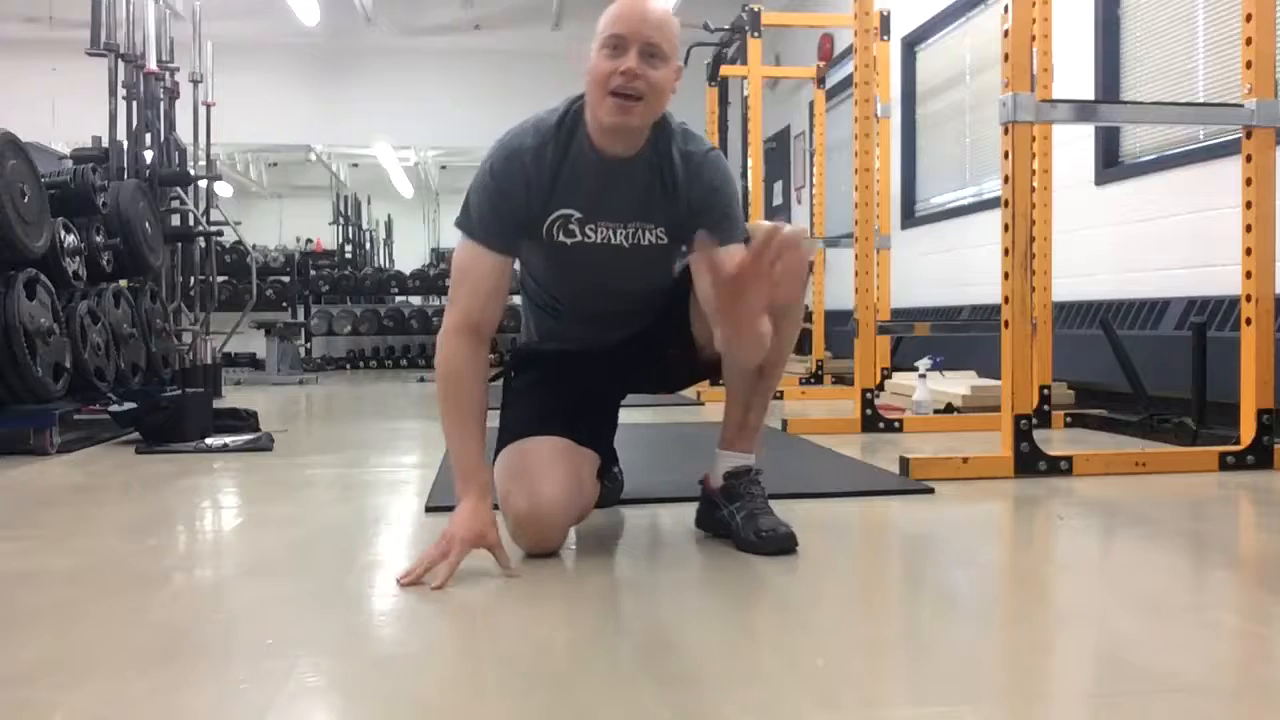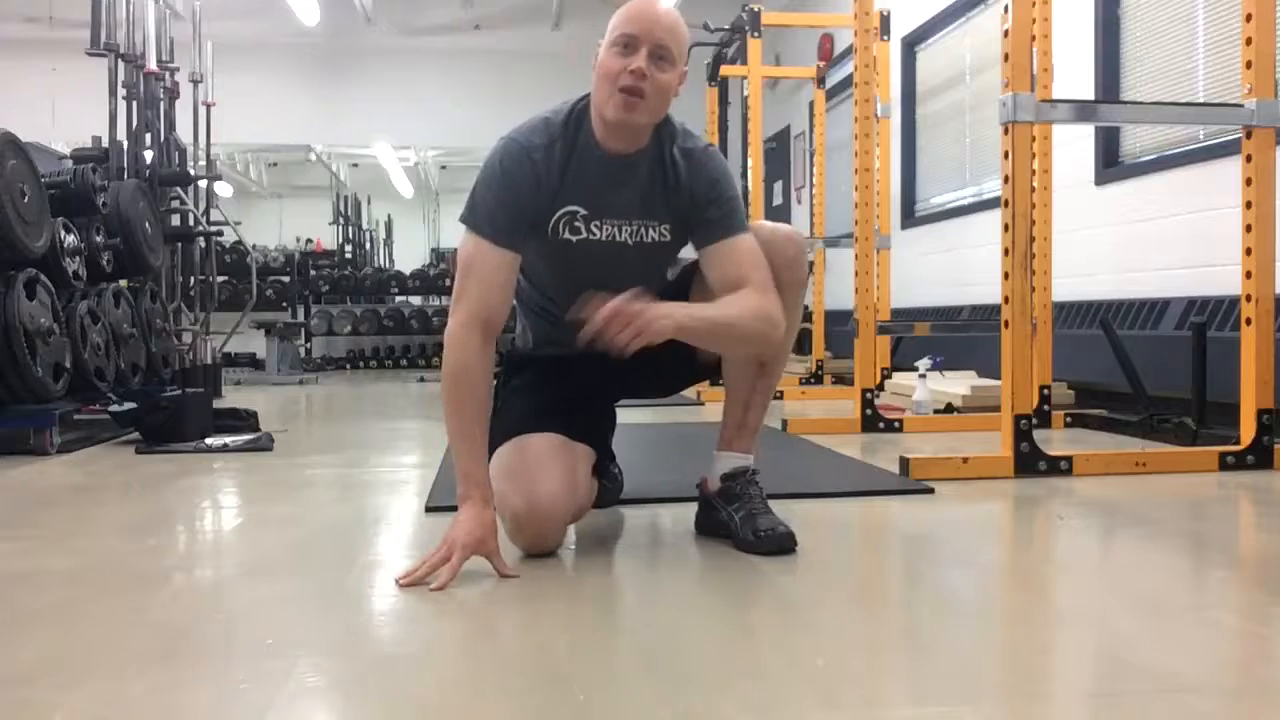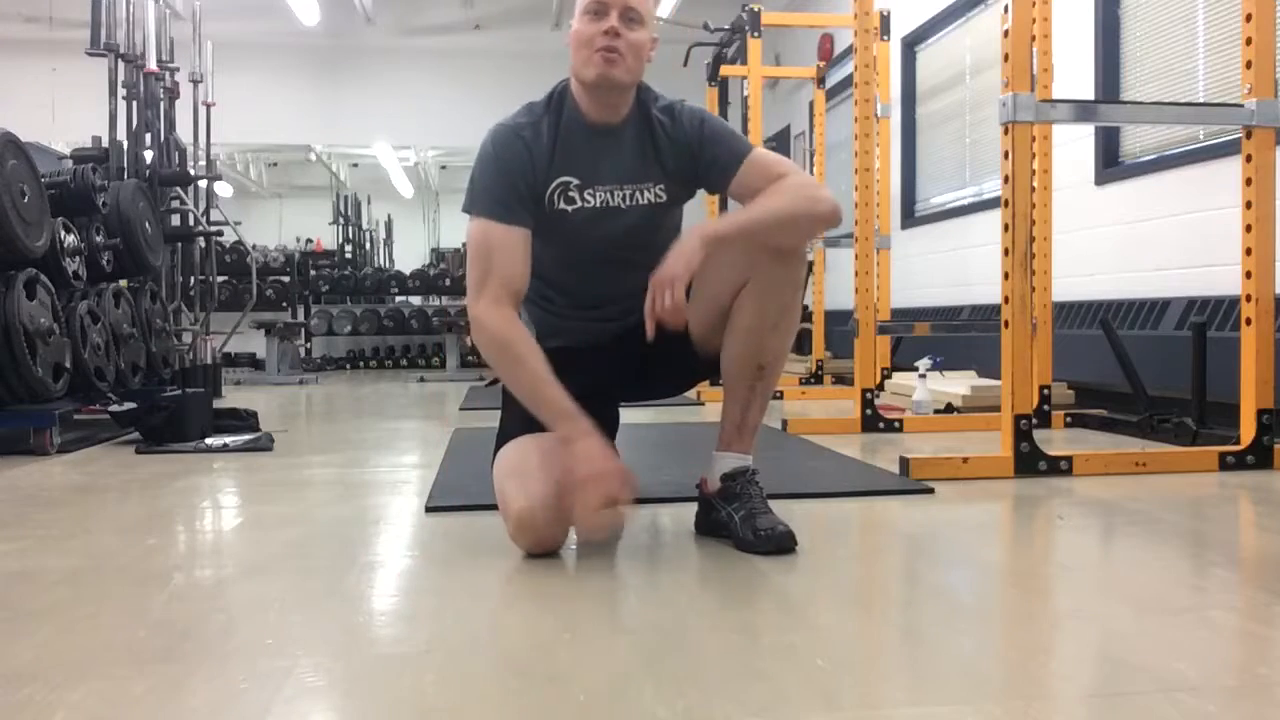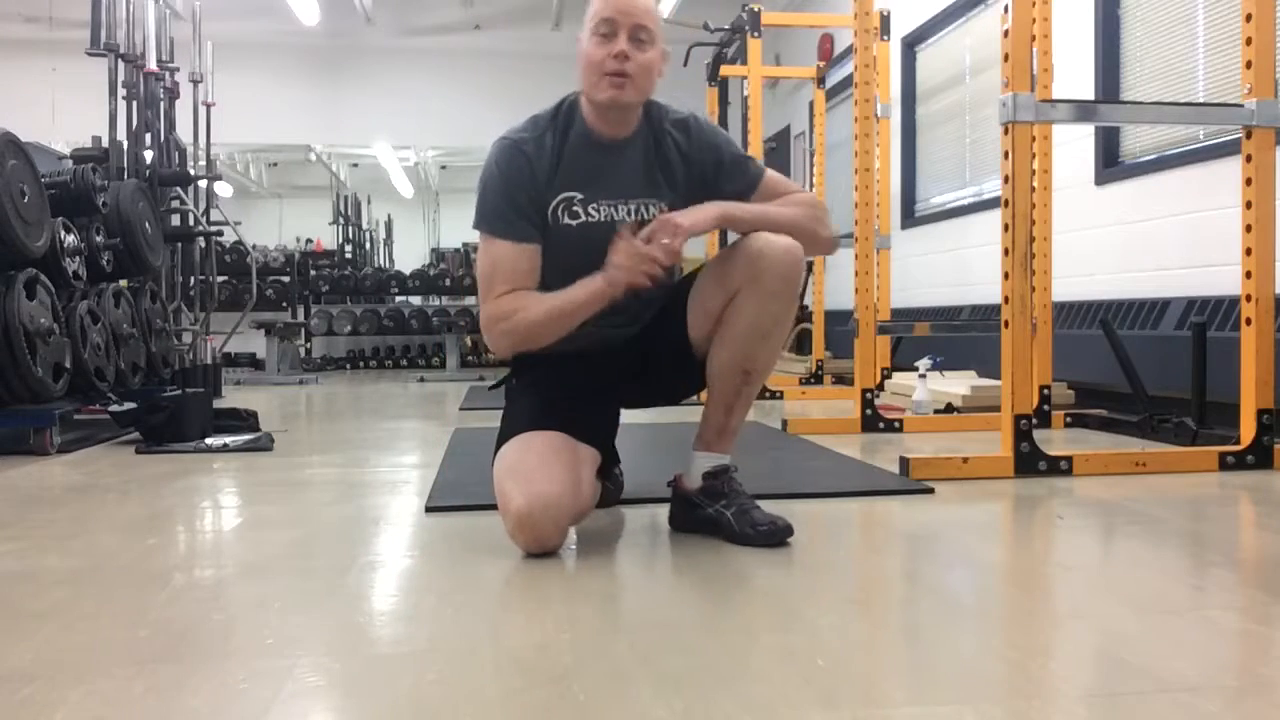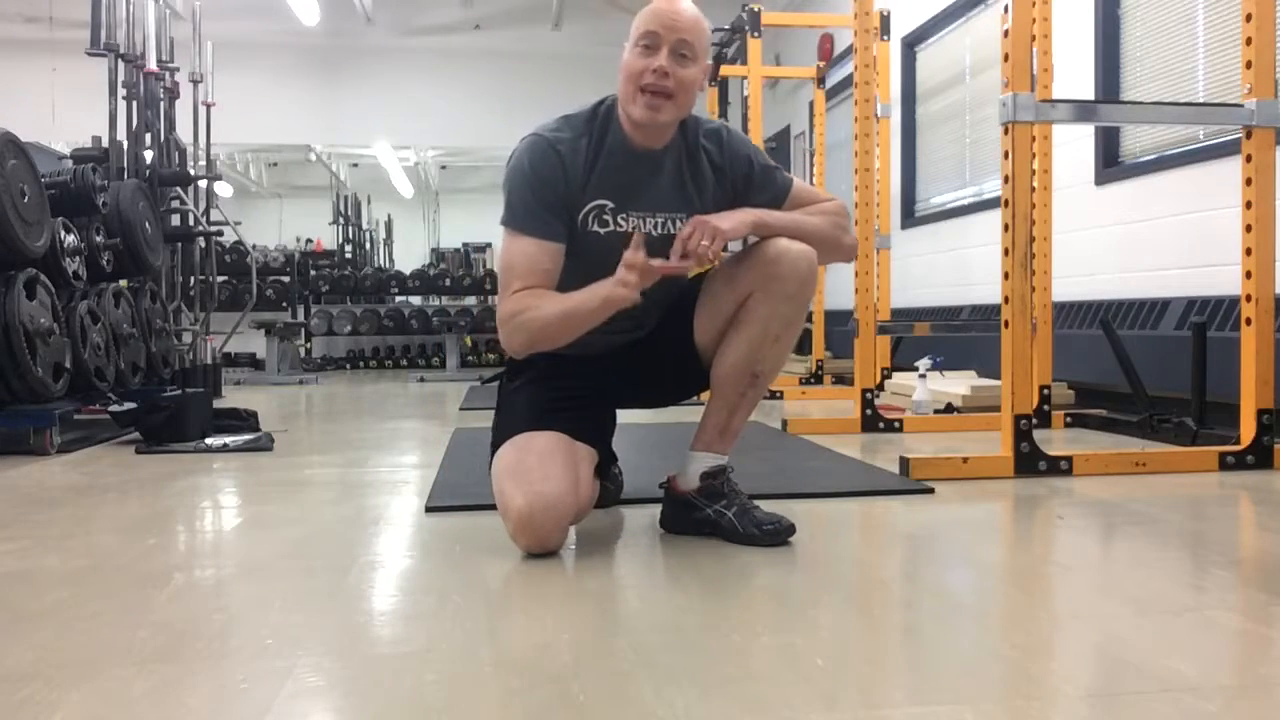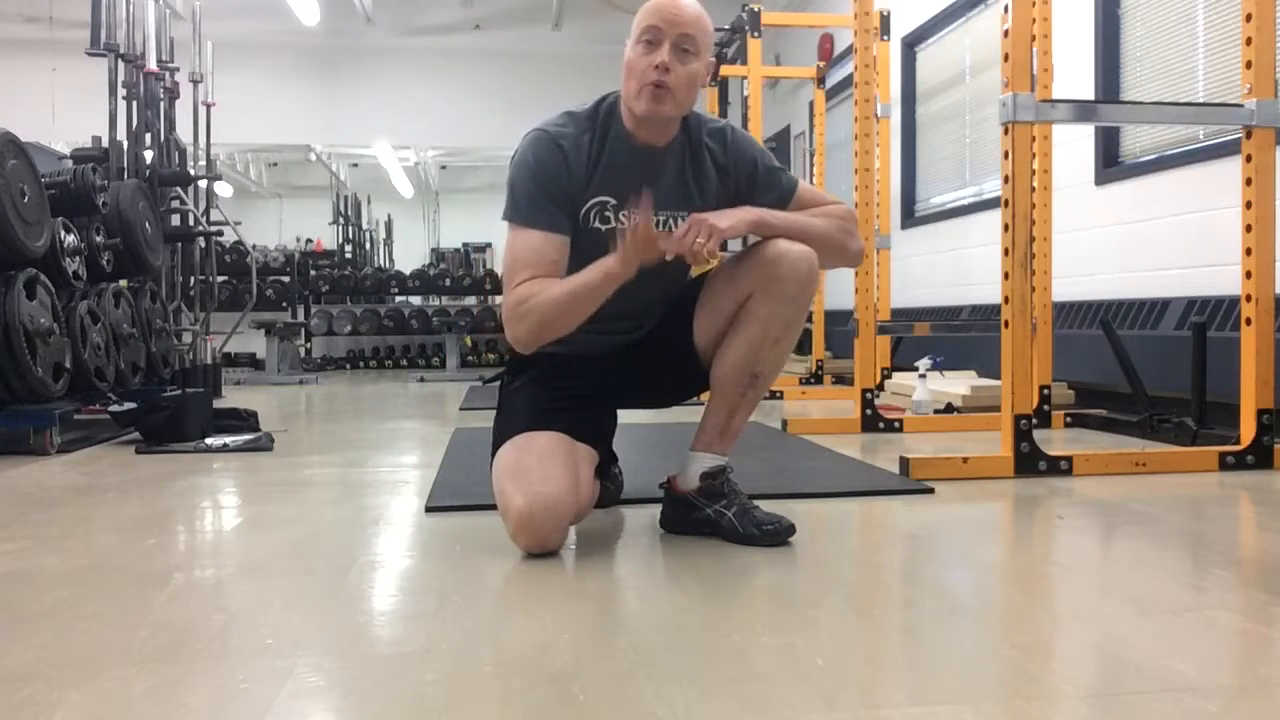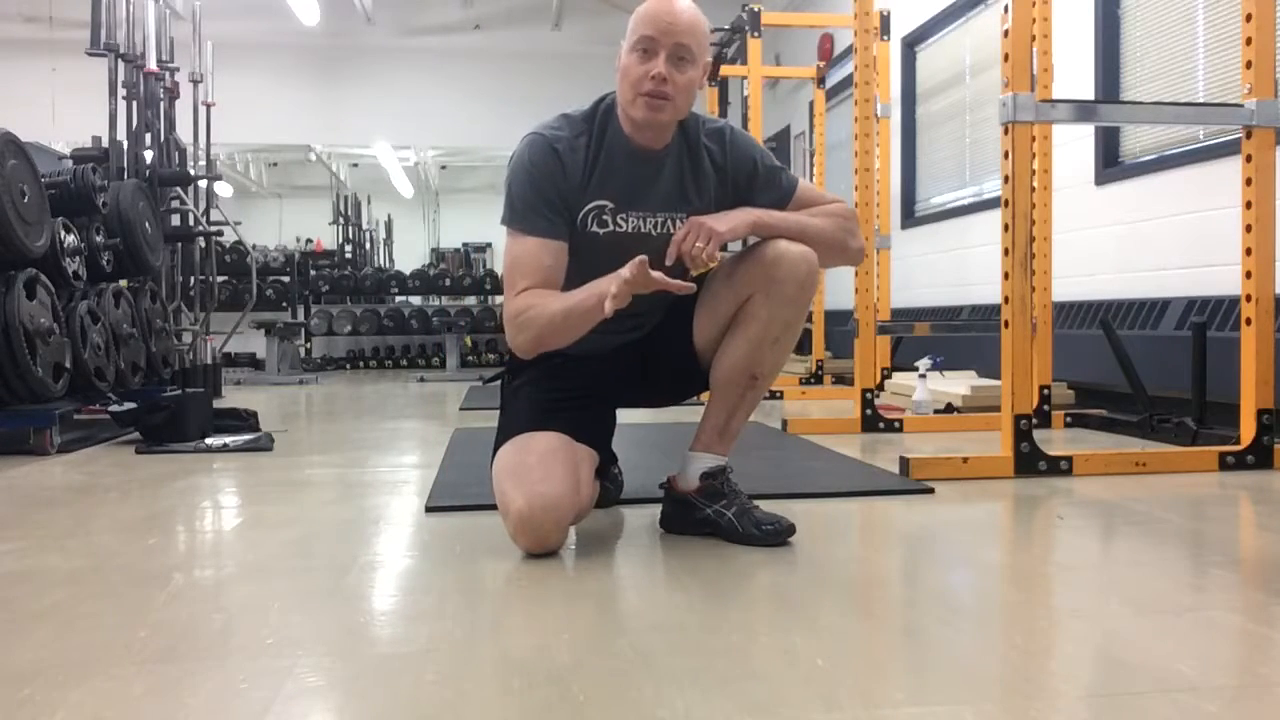
dt=0.4s
person 1, frame 1
left shoulder: (698, 167)
right shoulder: (521, 159)
left elbow: (741, 335)
right elbow: (466, 330)
left wrist: (744, 311)
right wrist: (473, 499)
left hip: (661, 328)
right hip: (564, 352)
left knee: (782, 248)
right knee: (537, 522)
left ankle: (731, 482)
right ankle: (596, 470)
person 1, frame 2
left shoulder: (697, 167)
right shoulder: (525, 157)
left elbow: (765, 324)
right elbow: (472, 327)
left wrist: (670, 317)
right wrist: (474, 502)
left hip: (656, 340)
right hip: (555, 358)
left knee: (782, 248)
right knee: (535, 522)
left ankle: (730, 482)
right ankle: (594, 471)
person 1, frame 3
left shoulder: (681, 128)
right shoulder: (517, 143)
left elbow: (818, 203)
right elbow: (492, 309)
left wrist: (702, 235)
right wrist: (577, 438)
left hip: (661, 326)
right hip: (561, 355)
left knee: (777, 246)
right knee: (538, 521)
left ankle: (729, 481)
right ankle: (599, 455)
person 1, frame 4
left shoulder: (689, 141)
right shoulder: (521, 156)
left elbow: (820, 229)
right elbow: (501, 326)
left wrist: (715, 212)
right wrist: (604, 282)
left hip: (659, 333)
right hip: (560, 359)
left knee: (776, 253)
right knee: (535, 521)
left ankle: (704, 482)
right ankle: (594, 470)
person 1, frame 5
left shoulder: (719, 152)
right shoulder: (550, 155)
left elbow: (841, 232)
right elbow: (516, 327)
left wrist: (749, 218)
right wrist: (615, 289)
left hip: (661, 341)
right hip: (564, 359)
left knee: (790, 261)
right knee: (536, 521)
left ankle: (700, 484)
right ankle: (594, 471)
person 1, frame 6
left shoulder: (723, 150)
right shoulder: (553, 150)
left elbow: (847, 238)
right elbow: (522, 326)
left wrist: (749, 216)
right wrist: (621, 262)
left hip: (664, 341)
right hip: (565, 360)
left knee: (791, 262)
right knee: (536, 520)
left ankle: (700, 483)
right ankle: (593, 468)
person 1, frame 7
left shoulder: (722, 151)
right shoulder: (550, 154)
left elbow: (848, 236)
right elbow: (523, 331)
left wrist: (748, 217)
right wrist: (612, 287)
left hip: (666, 340)
right hip: (566, 357)
left knee: (790, 263)
right knee: (536, 520)
left ankle: (700, 483)
right ankle: (593, 469)
